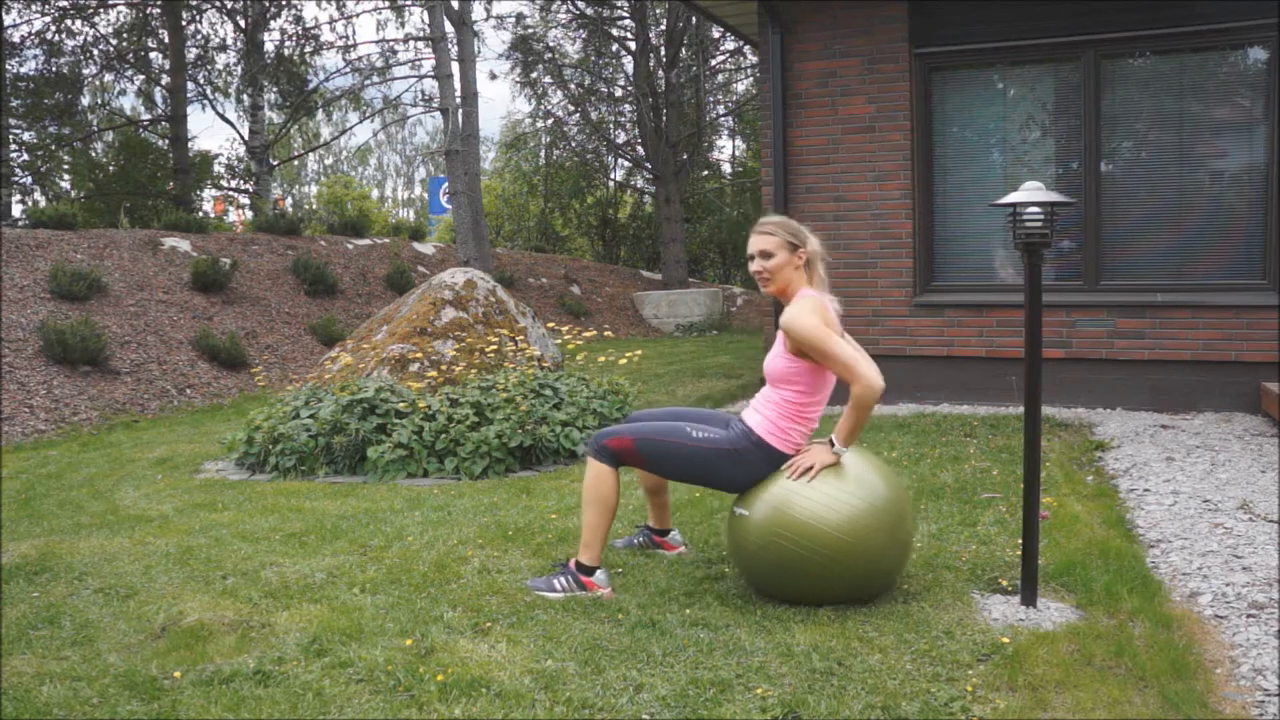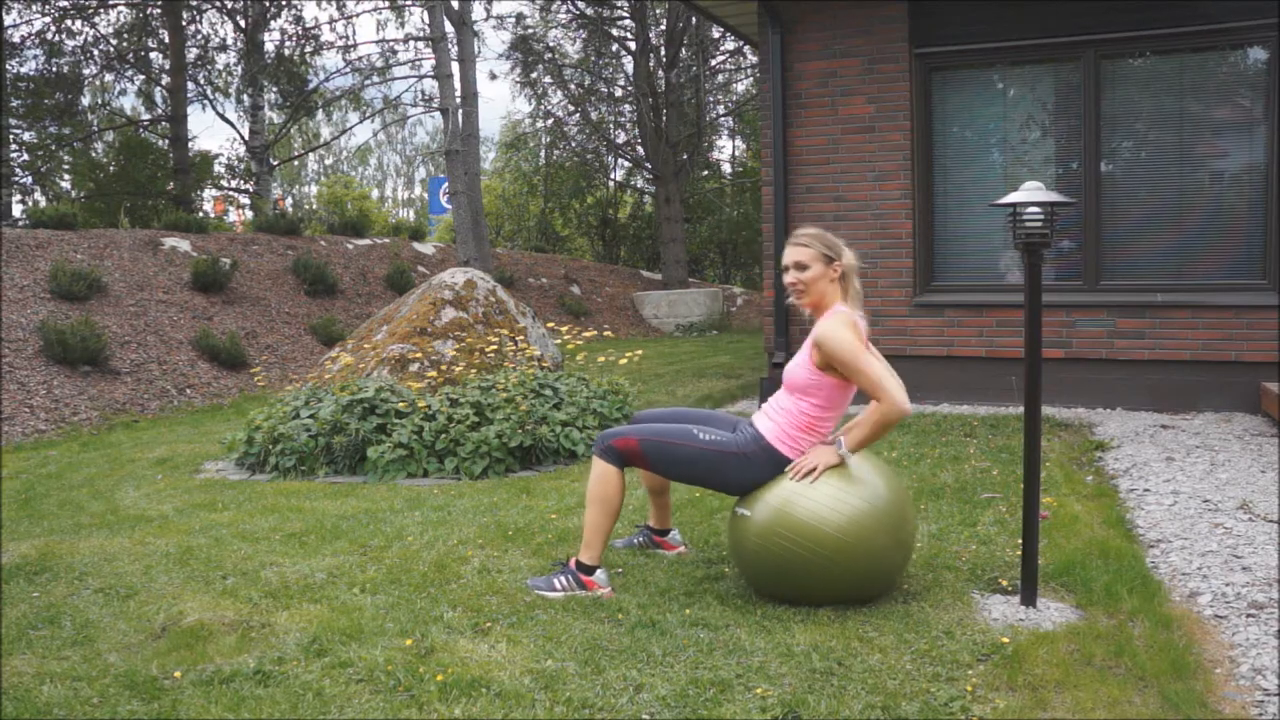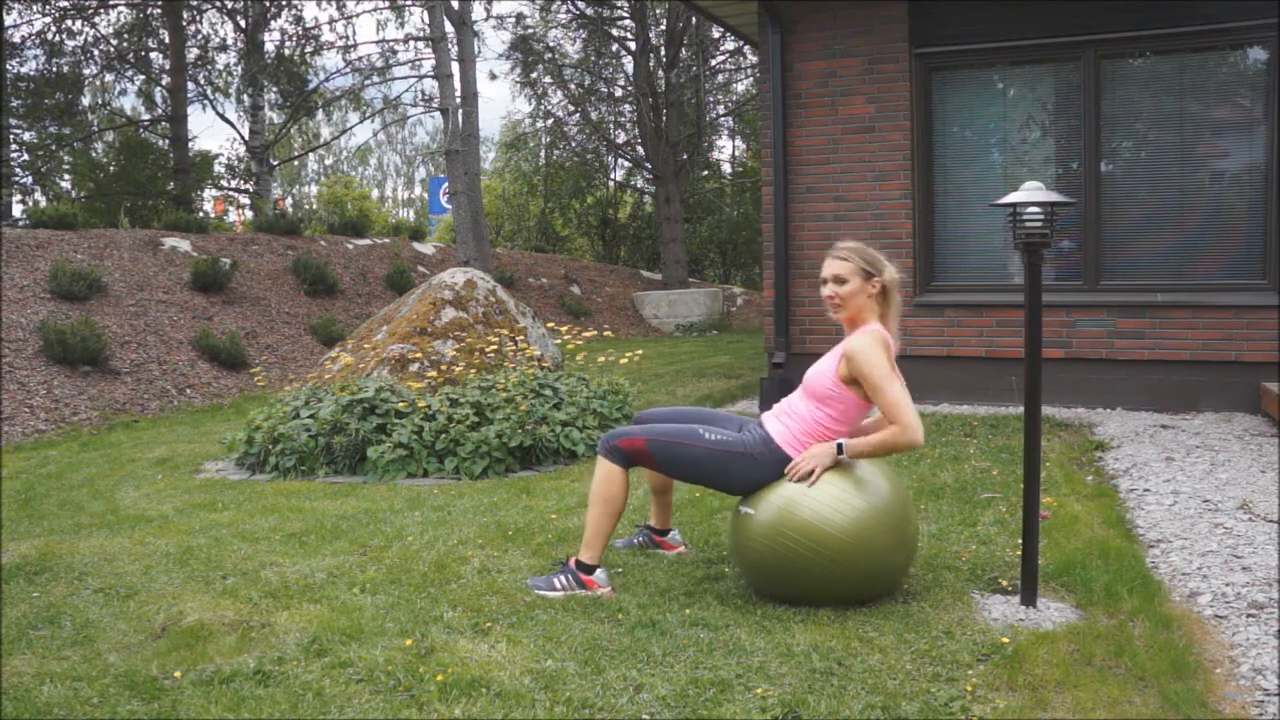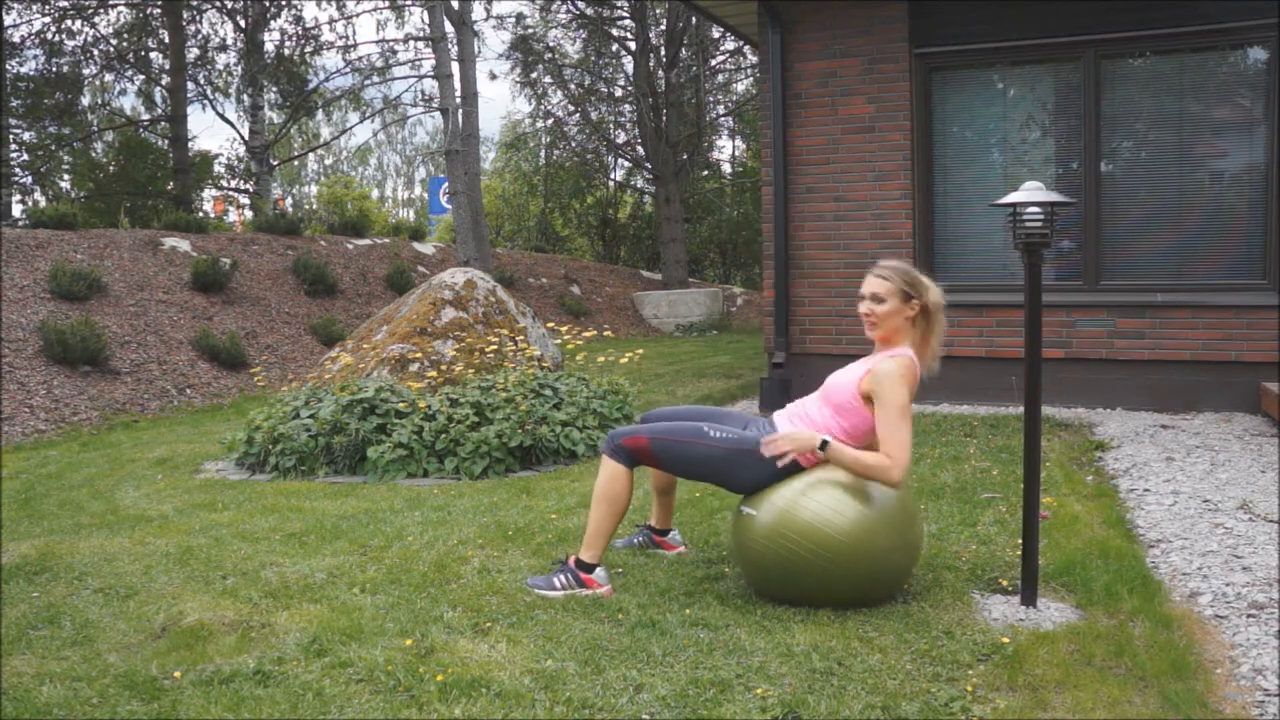
dt=0.1s
person 1, frame 1
left shoulder: (798, 317)
right shoulder: (813, 304)
left elbow: (871, 383)
right elbow: (864, 371)
left wrist: (834, 447)
right wrist: (836, 438)
left hip: (748, 452)
right hip: (751, 433)
left knee: (604, 444)
right knee: (637, 422)
left ankle: (587, 573)
right ankle: (661, 533)
person 1, frame 2
left shoulder: (831, 331)
right shoulder: (844, 322)
left elbow: (898, 404)
right elbow: (888, 395)
left wrist: (840, 450)
right wrist: (828, 428)
left hip: (755, 456)
right hip: (756, 433)
left knee: (610, 444)
right knee: (641, 421)
left ankle: (588, 574)
right ankle: (662, 533)
person 1, frame 3
left shoulder: (865, 347)
right shoulder: (870, 337)
left elbow: (910, 433)
right elbow: (890, 418)
left wrist: (837, 448)
right wrist: (844, 432)
left hip: (763, 457)
right hip: (764, 433)
left knee: (616, 444)
right knee: (646, 421)
left ankle: (587, 572)
right ankle: (662, 531)
person 1, frame 4
left shoulder: (891, 370)
right shoulder: (893, 357)
left elbow: (895, 470)
right elbow: (860, 425)
left wrist: (819, 444)
left hip: (760, 456)
right hip: (766, 432)
left knee: (619, 446)
right knee: (647, 422)
left ankle: (586, 573)
right ankle: (662, 534)
